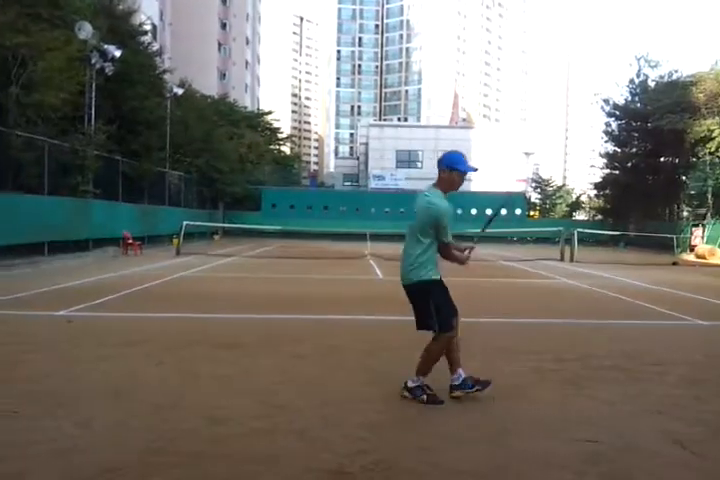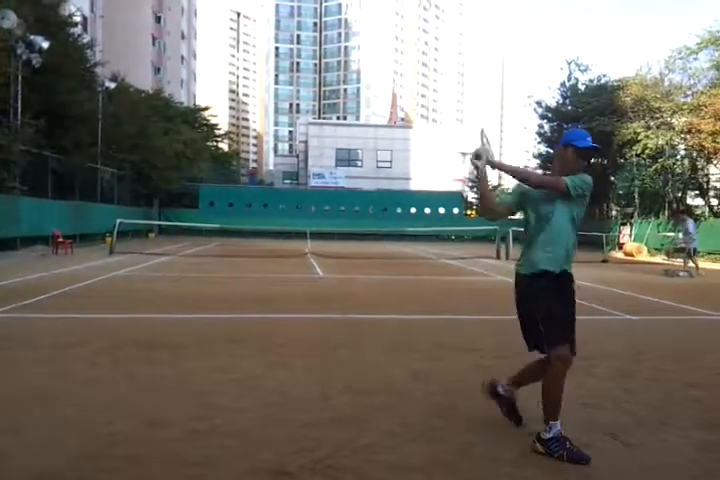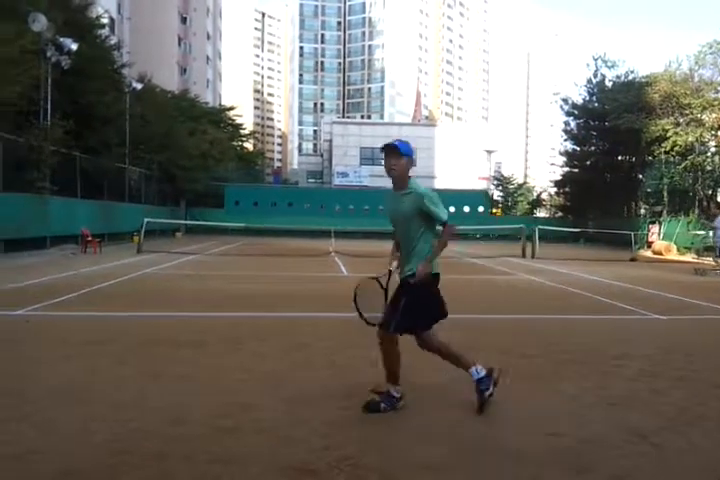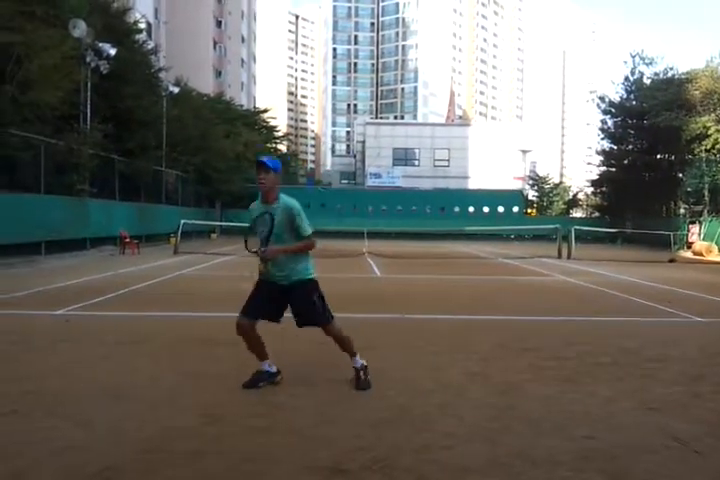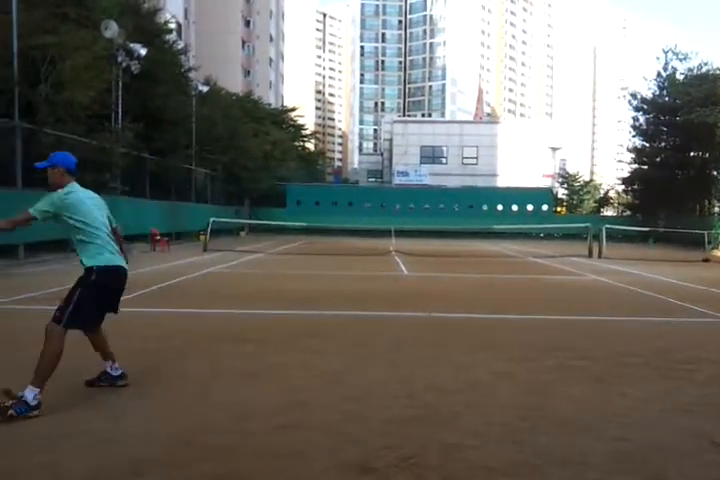
dt=1s
person 1, frame 1
left shoulder: (426, 196)
right shoulder: (441, 206)
right elbow: (444, 250)
left wrist: (458, 249)
right wrist: (460, 257)
left hip: (424, 273)
right hip: (421, 277)
left knee: (449, 324)
right knee: (446, 332)
left ankle: (459, 380)
right ankle: (414, 385)
person 1, frame 2
left shoulder: (583, 183)
right shoulder: (527, 189)
left elbow: (541, 182)
right elbow: (492, 212)
left wrist: (499, 164)
right wrist: (481, 171)
left hip: (561, 277)
right hip: (533, 279)
left knee: (557, 357)
right knee: (560, 355)
left ankle: (505, 388)
right ankle: (550, 435)
person 1, frame 3
left shoulder: (422, 194)
right shoulder: (393, 197)
left elbow: (448, 228)
left wrist: (428, 262)
right wrist: (395, 251)
left hip: (420, 275)
right hip: (410, 273)
left knee: (387, 334)
right knee: (425, 338)
left ankle: (393, 393)
right ankle: (479, 374)
person 1, frame 4
left shoulder: (291, 206)
right shoulder: (255, 209)
left elbow: (310, 243)
left wrist: (279, 250)
right wrist: (262, 260)
left hip: (300, 277)
right hip: (271, 278)
left knee: (329, 327)
right knee: (244, 324)
left ankle: (358, 365)
right ankle: (268, 369)
person 1, frame 5
left shoulder: (59, 198)
right shoulder: (94, 197)
right elbow: (116, 234)
left hip: (101, 270)
right hip: (117, 269)
left knee: (56, 328)
right knee: (89, 323)
left ankle: (30, 399)
right ankle: (114, 372)
